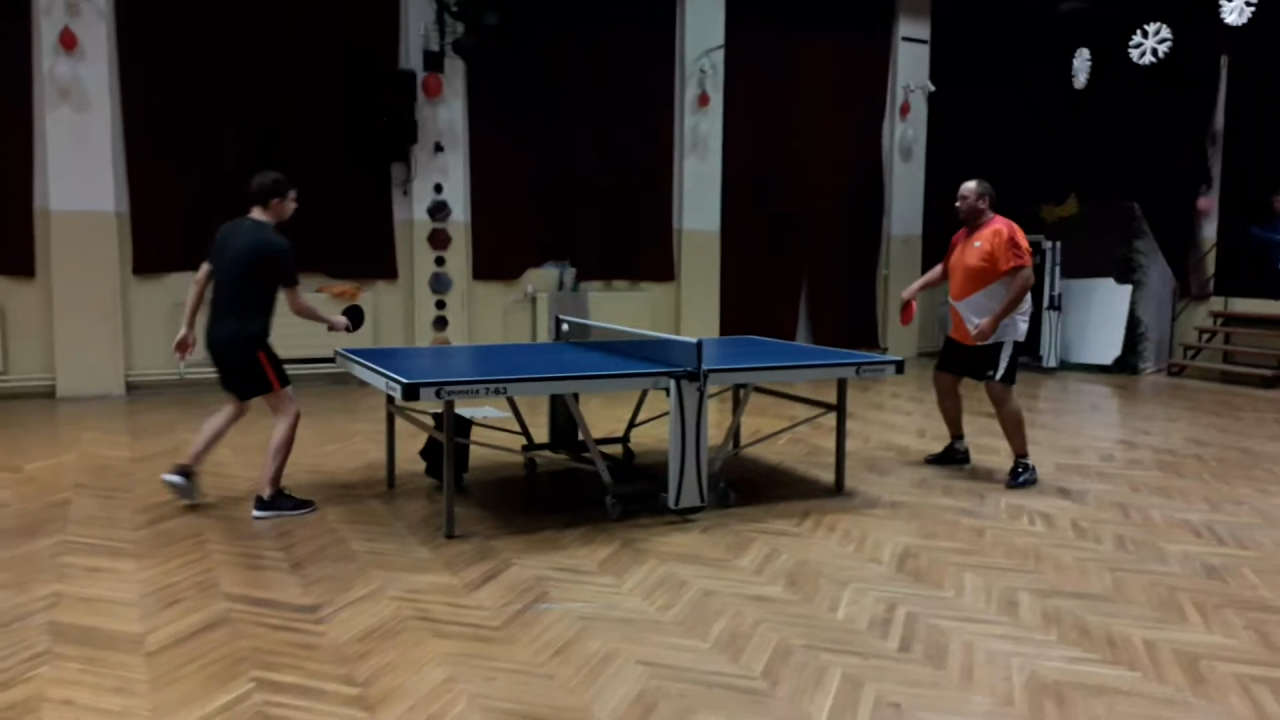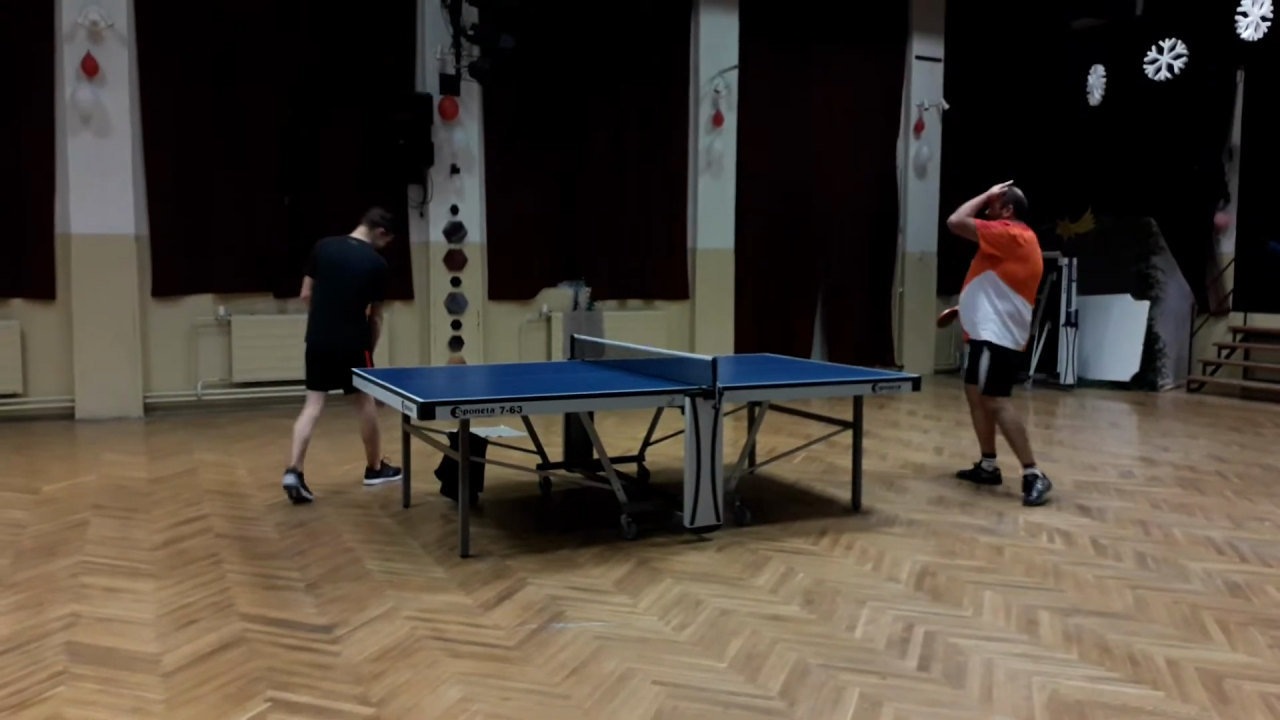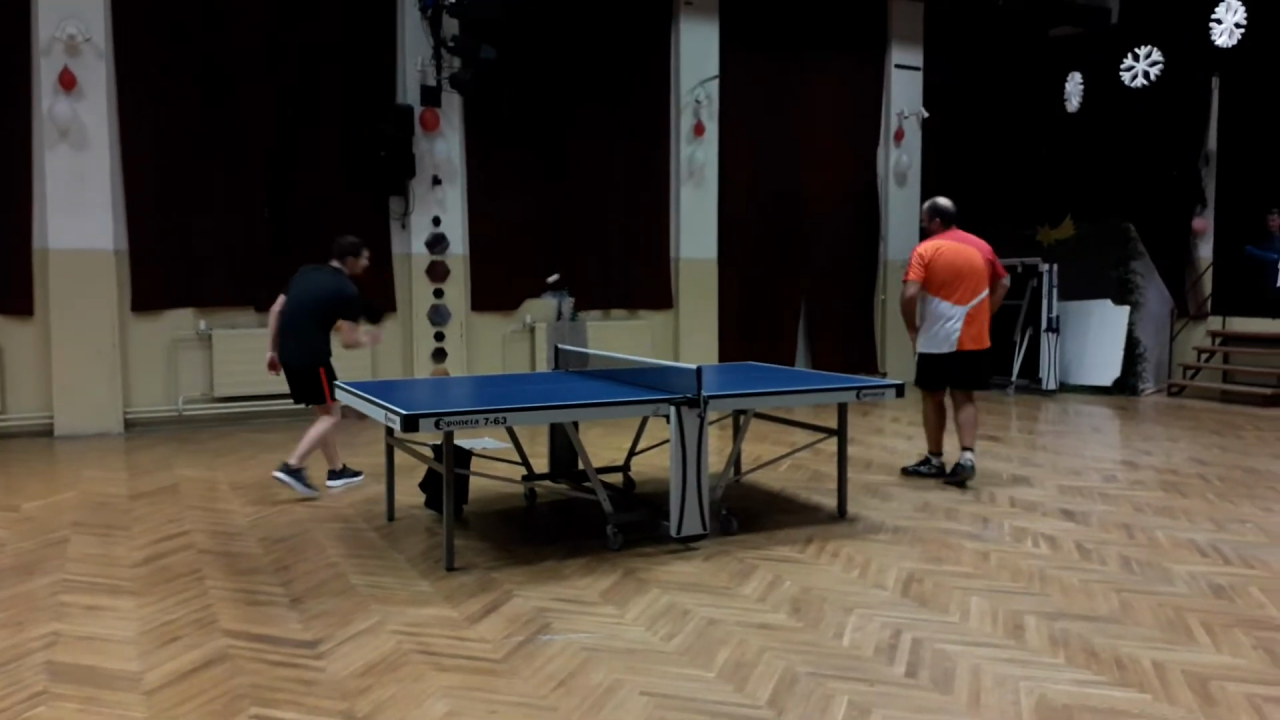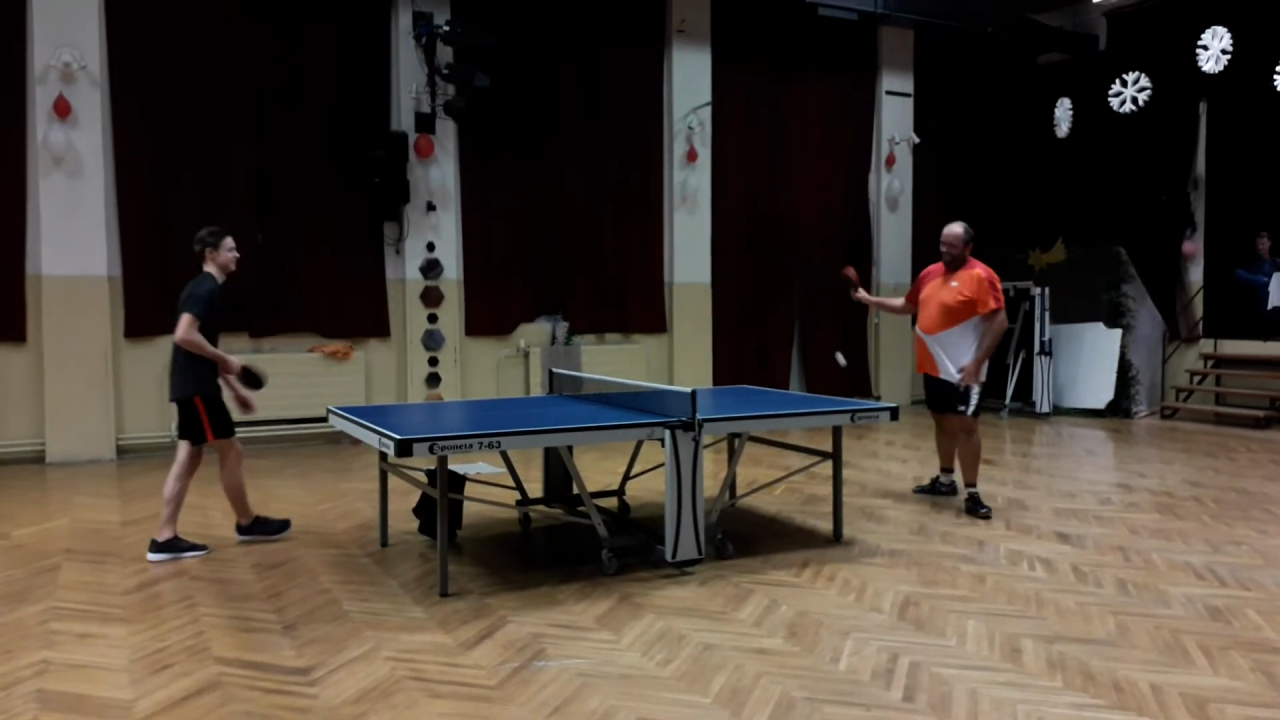
dt=1s
person 1, frame 1
left shoulder: (226, 231)
right shoulder: (275, 245)
left elbow: (199, 282)
right elbow: (296, 306)
left wrist: (187, 328)
right wrist: (333, 321)
left hip: (219, 337)
right hip: (247, 341)
left knee: (235, 407)
right knee: (287, 411)
left ankle: (184, 469)
right ankle: (268, 496)
person 1, frame 2
left shoulder: (322, 247)
right shoulder: (377, 263)
left elbow: (306, 295)
right elbow: (376, 317)
right wrist: (369, 349)
left hip: (317, 340)
right hip: (353, 342)
left knee: (312, 407)
right knee: (365, 402)
left ankle: (295, 470)
right ankle: (375, 468)
person 1, frame 3
left shoulder: (305, 272)
right shoulder: (348, 291)
left elbow: (276, 310)
right elbow: (348, 342)
left wrist: (273, 350)
right wrist: (368, 339)
left hip: (288, 352)
right hip: (311, 355)
left knee: (322, 412)
right knee: (331, 414)
left ankle: (337, 470)
right ankle: (292, 467)
person 1, frame 4
left shoulder: (205, 289)
right shoulder: (206, 288)
right elbow: (184, 336)
left wrist: (235, 388)
right wrist: (225, 360)
left hip: (192, 386)
right hip: (197, 388)
left knee: (187, 459)
right knee: (231, 454)
left ankle: (164, 540)
right ankle: (248, 523)
person 2, frame 1
left shoulder: (1004, 232)
right shoulder: (962, 236)
left elbow: (1025, 278)
right elbow: (945, 268)
left wrist: (994, 320)
right wrist: (916, 287)
left hip: (1000, 332)
right hip: (962, 330)
left knee: (999, 391)
right knee: (943, 380)
left ankle: (1024, 464)
right ankle: (958, 447)
person 2, frame 2
left shoulder: (1008, 235)
right shoulder: (1021, 241)
left elbow: (955, 222)
left wrist: (986, 196)
right wrist: (965, 308)
left hip: (995, 334)
right hip: (994, 333)
left knee: (996, 402)
right knee: (977, 395)
left ankle: (1033, 474)
right ankle: (988, 465)
person 2, frame 3
left shoulder: (925, 249)
right shoulder: (981, 247)
left elbow: (909, 295)
right elbow: (1002, 285)
left wrist: (912, 329)
left hip: (937, 340)
right hip: (974, 339)
left knee: (932, 397)
right knee: (965, 398)
left ankle: (935, 461)
right ankle: (966, 457)
person 2, frame 4
left shoulder: (981, 277)
right shoulder: (930, 273)
left elbow: (998, 322)
right elbow: (908, 304)
left wrist: (976, 363)
right wrist: (871, 300)
left hip: (964, 369)
right hip: (934, 366)
left knee: (965, 425)
right knee: (943, 421)
left ankle: (972, 494)
right ankle: (945, 480)
